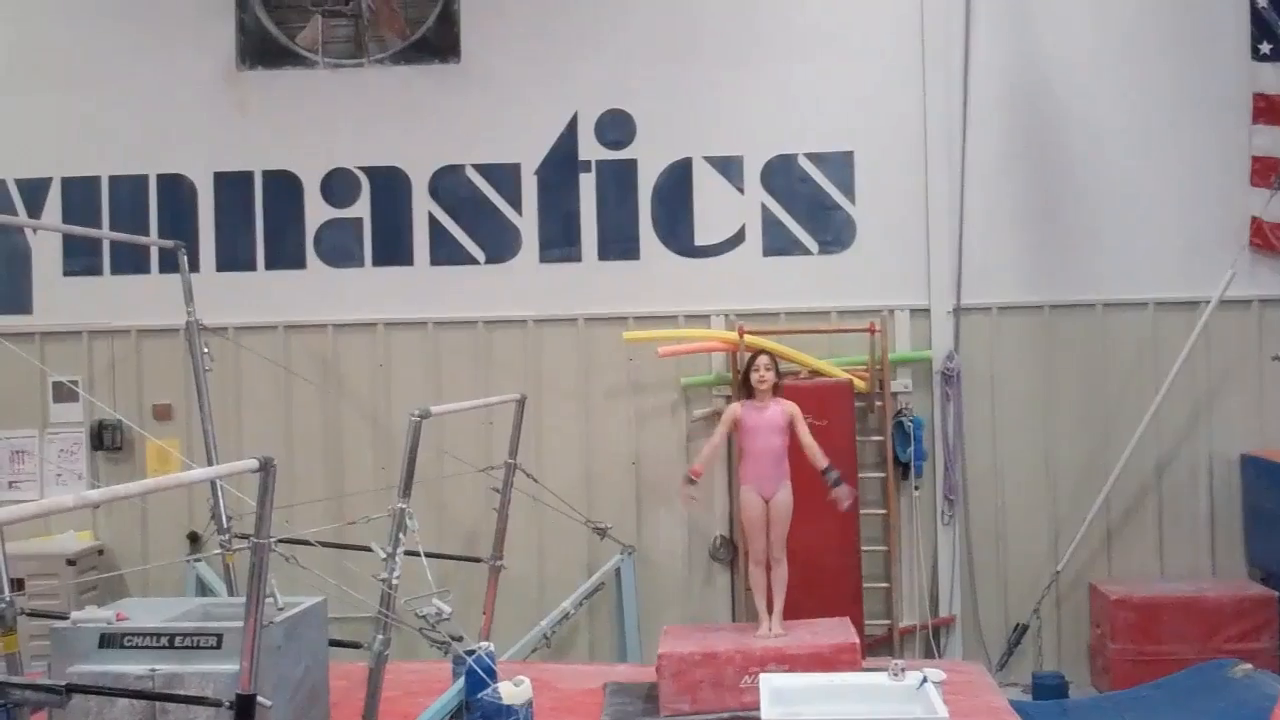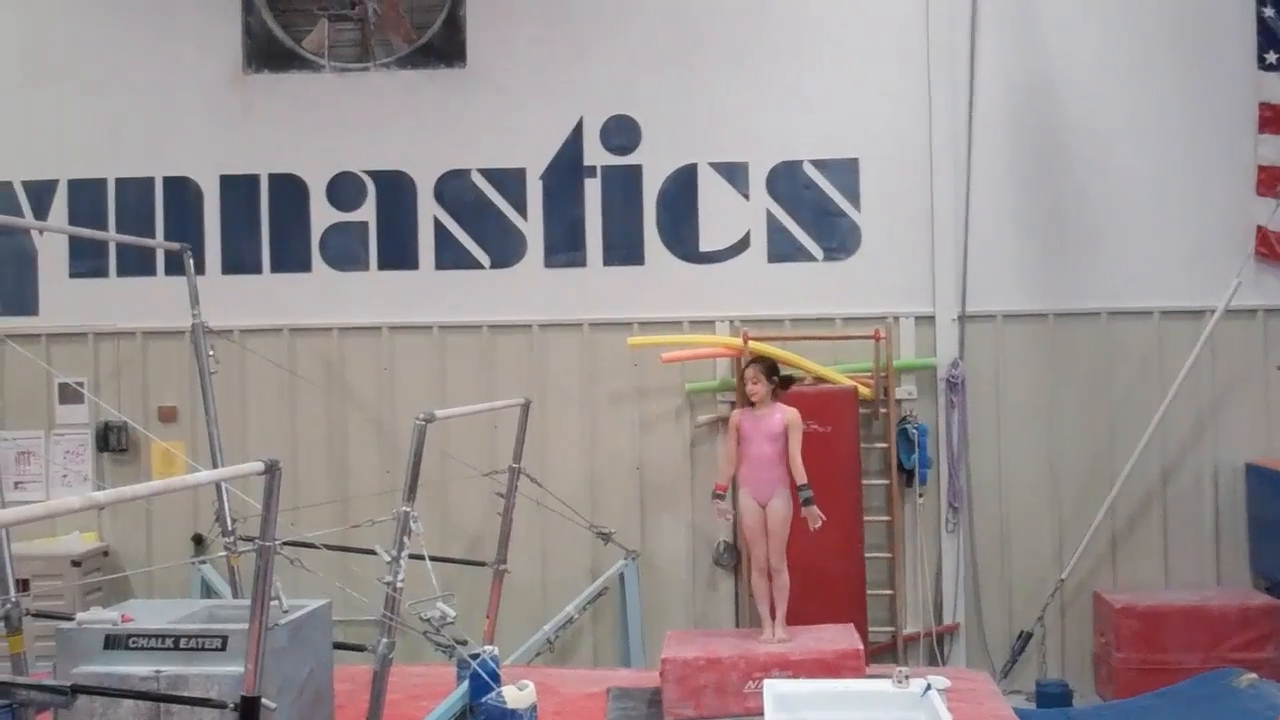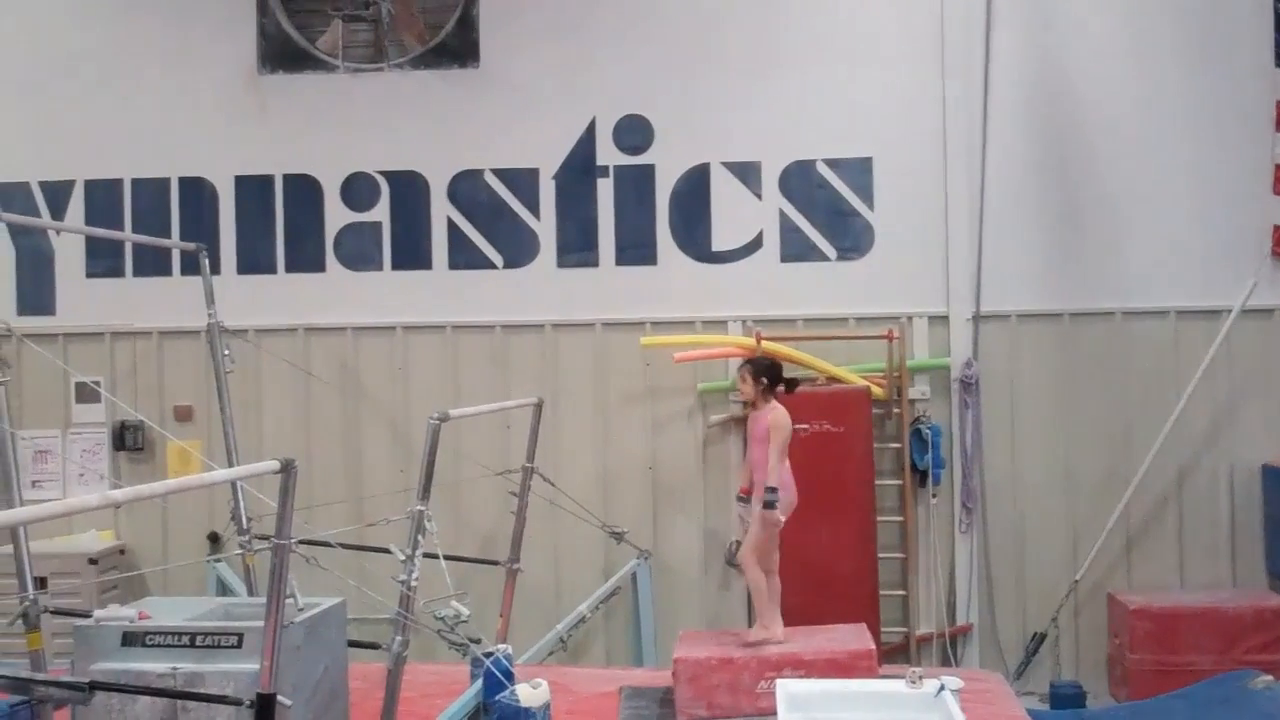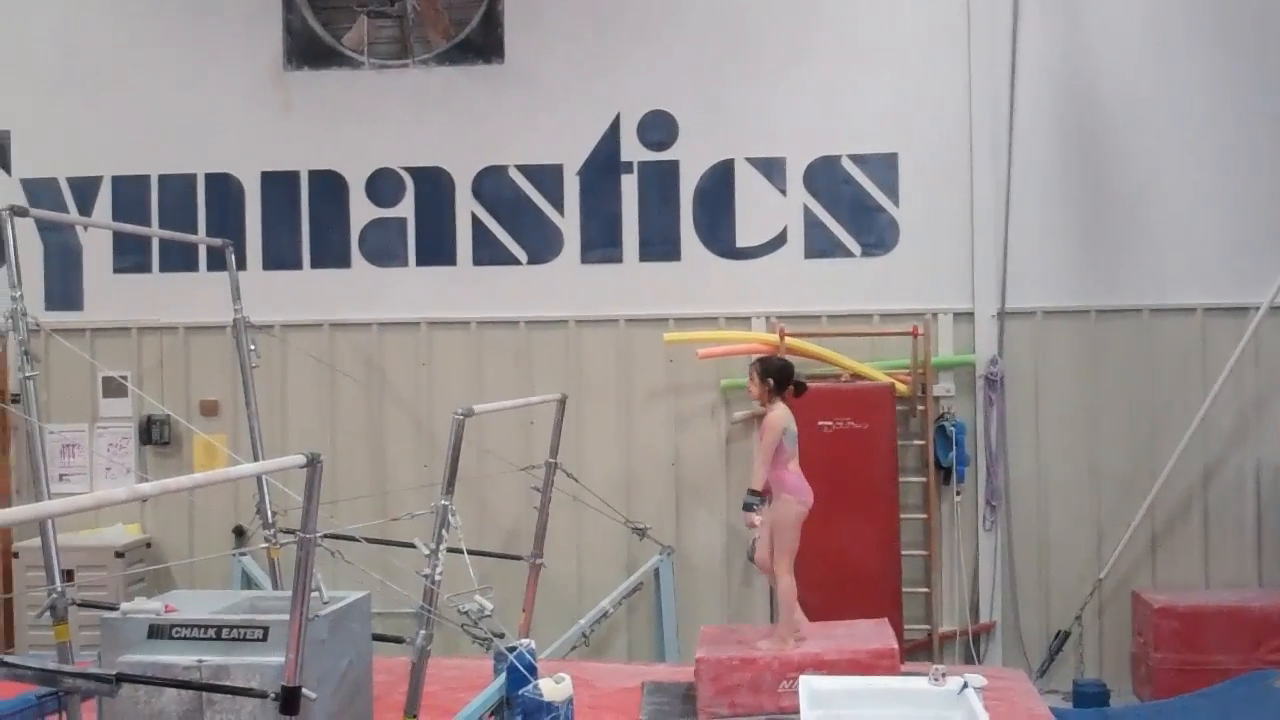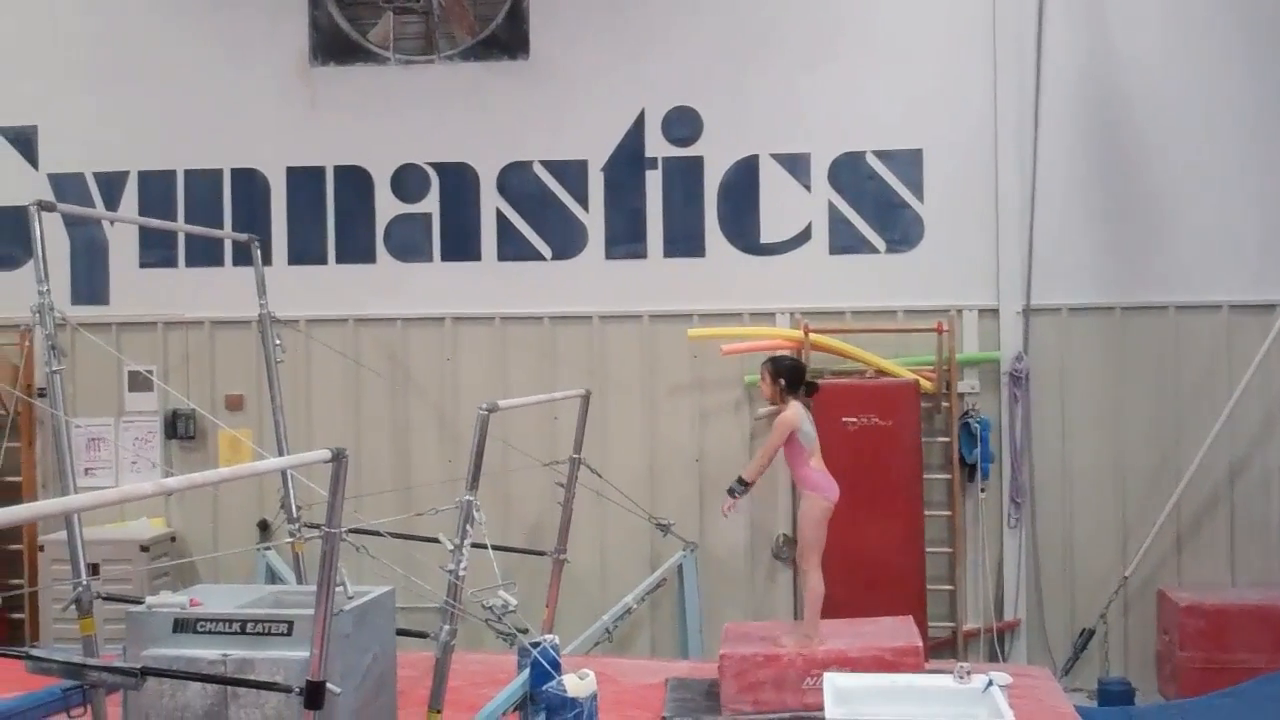
dt=0.4s
person 1, frame 1
left shoulder: (789, 409)
right shoulder: (737, 411)
left elbow: (809, 445)
right elbow: (714, 443)
left wrist: (834, 479)
right wrist: (692, 476)
left hip: (781, 486)
right hip: (750, 487)
left knee: (777, 554)
right knee: (757, 555)
left ankle: (777, 617)
right ankle: (763, 619)
person 1, frame 2
left shoulder: (789, 415)
right shoulder: (738, 418)
left elbow: (795, 459)
right elbow: (731, 458)
left wrist: (807, 500)
right wrist: (719, 494)
left hip: (778, 493)
right hip: (748, 493)
left knee: (776, 562)
right knee: (757, 563)
left ankle: (780, 624)
right ankle: (767, 625)
person 1, frame 3
left shoulder: (777, 415)
right shoulder: (754, 415)
left elbow: (774, 461)
left wrist: (770, 503)
right wrist: (744, 498)
left hip: (778, 493)
right hip: (762, 494)
left knee: (747, 556)
right knee: (768, 563)
left ankle: (766, 624)
right ankle: (775, 626)
person 1, frame 4
left shoulder: (775, 417)
right shoulder: (777, 413)
left elbow: (763, 463)
right elbow: (769, 464)
left wrist: (751, 504)
right wrist: (761, 500)
left hip: (790, 495)
right hip: (785, 494)
left knee: (781, 567)
right knee: (763, 558)
left ankle: (783, 636)
right ankle: (796, 619)
person 1, frame 5
left shoulder: (788, 417)
right shoulder: (794, 411)
left elbow: (762, 459)
right elbow: (767, 458)
left wrist: (734, 492)
right wrist: (741, 490)
left hip: (816, 492)
right hip: (816, 490)
left knee: (810, 564)
right knee: (805, 562)
left ankle: (808, 634)
right ankle: (808, 629)
